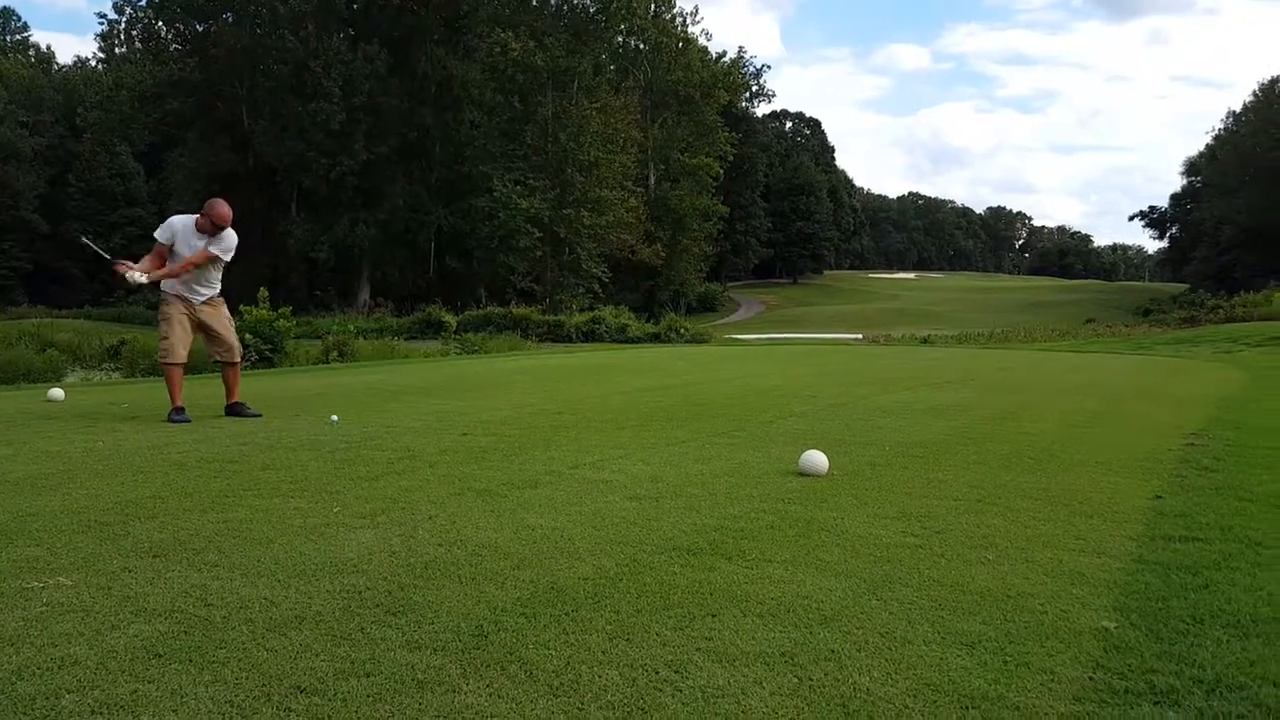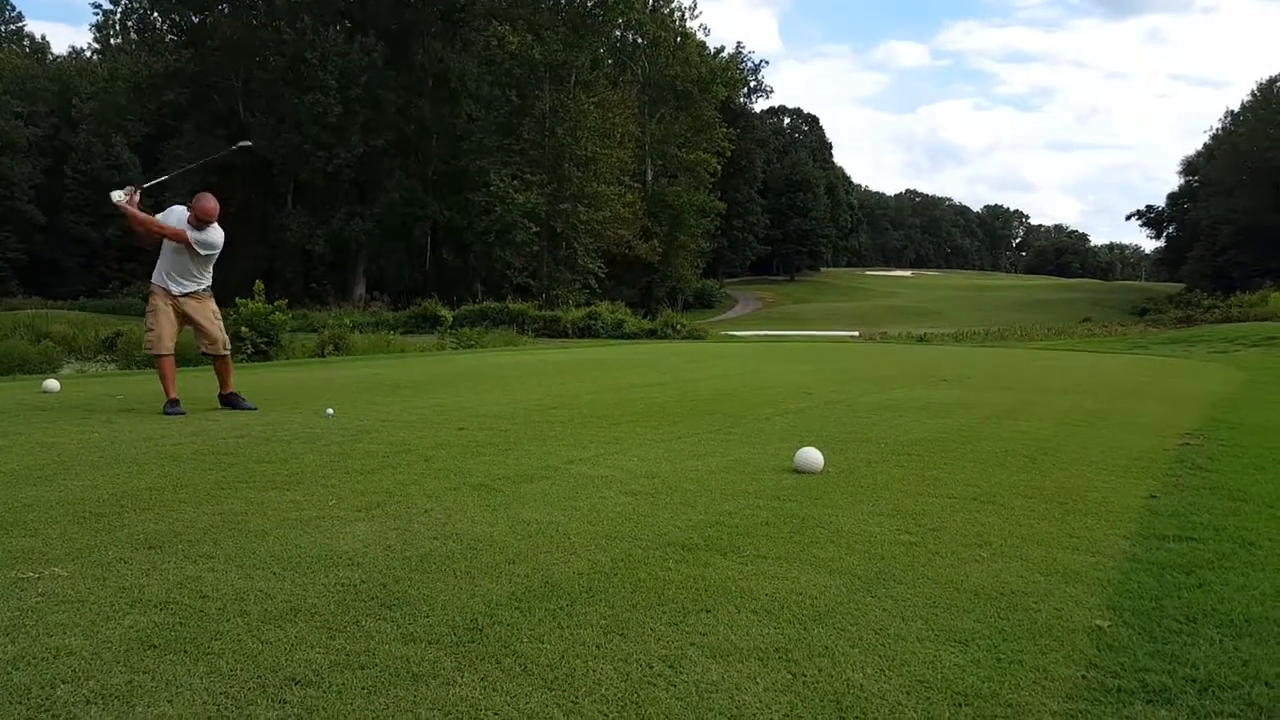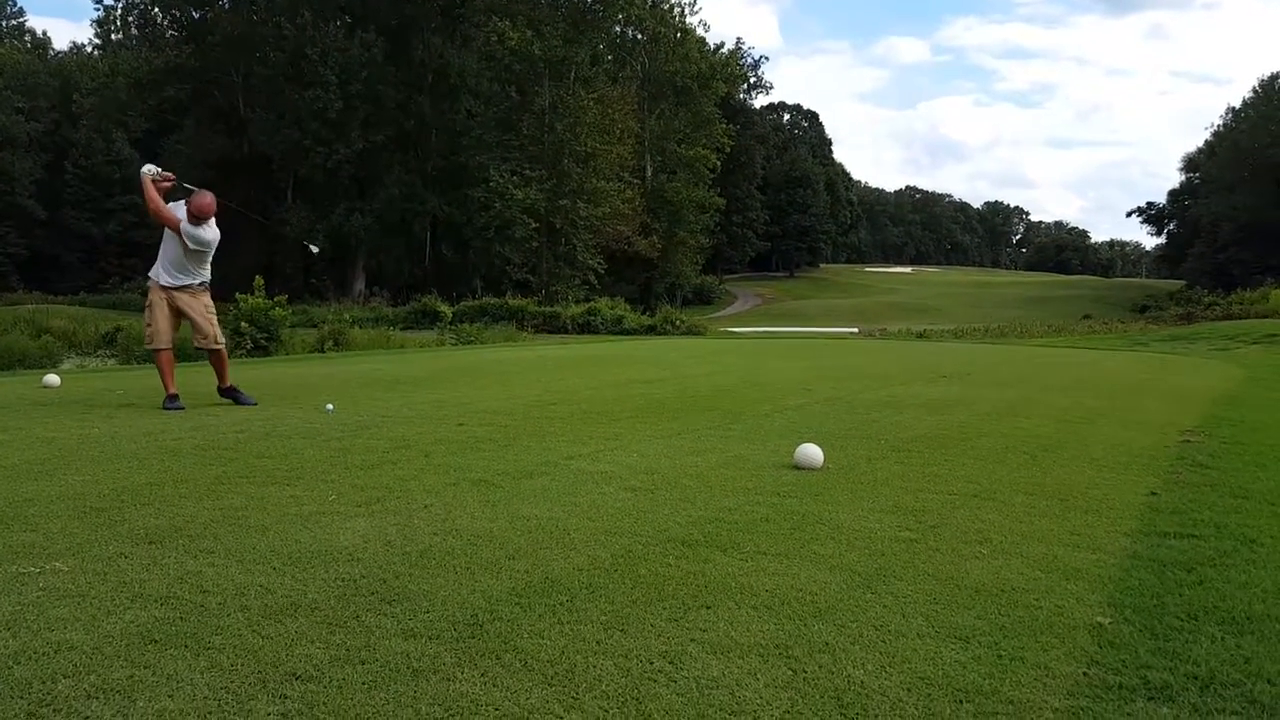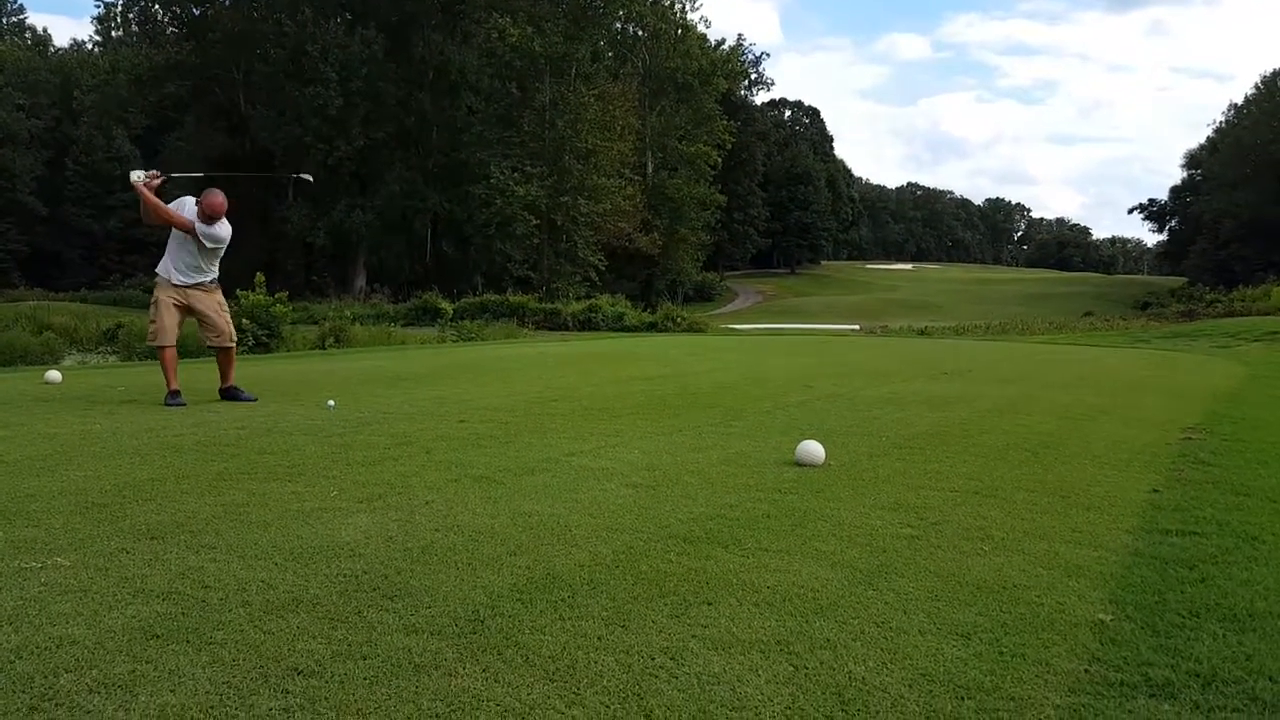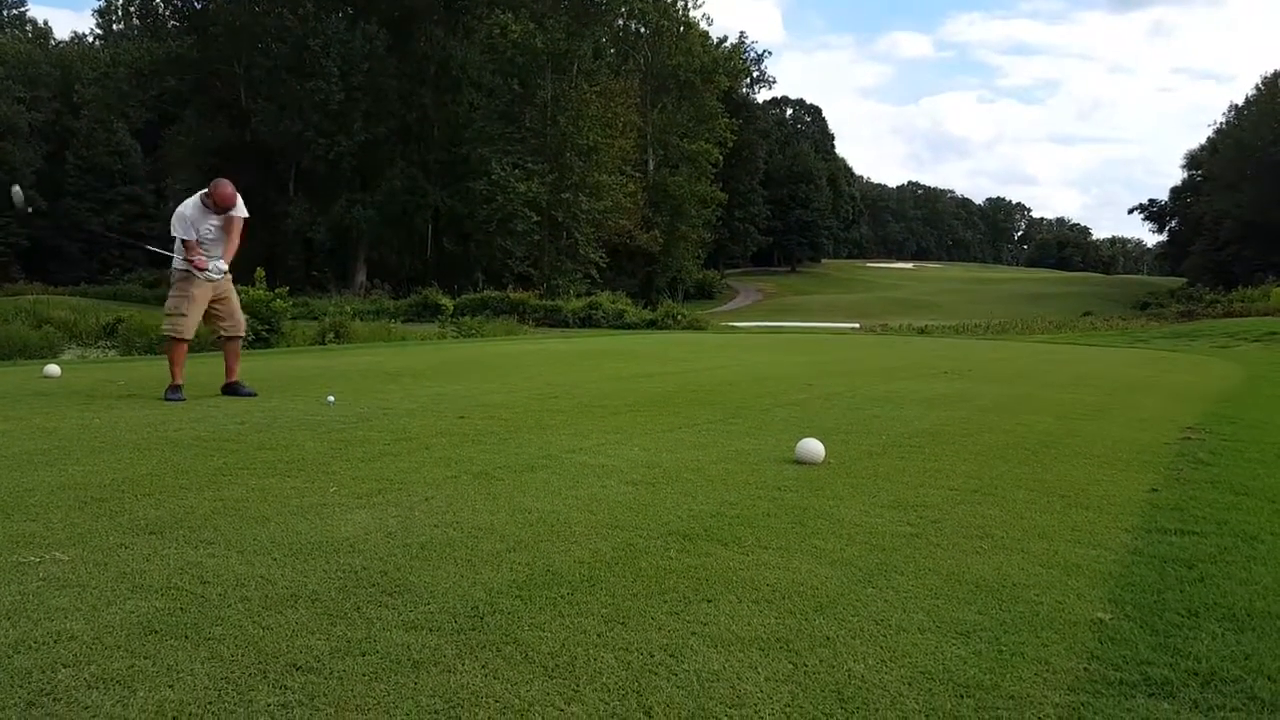
dt=0.2s
person 1, frame 1
left shoulder: (229, 239)
right shoulder: (175, 224)
left elbow: (190, 264)
right elbow: (156, 256)
left wrist: (150, 277)
right wrist: (137, 269)
left hip: (210, 300)
right hip: (175, 297)
left knee: (231, 347)
right knee: (173, 351)
left ankle: (233, 403)
right ankle: (178, 407)
person 1, frame 2
left shoulder: (214, 238)
right shoulder: (174, 212)
left elbow: (159, 229)
right elbow: (146, 232)
left wrist: (129, 210)
right wrist: (132, 209)
left hip: (196, 295)
right hip: (162, 290)
left knee: (218, 342)
right knee: (161, 344)
left ankle: (228, 394)
right ankle: (172, 399)
person 1, frame 3
left shoulder: (208, 235)
right shoulder: (181, 207)
right elbow: (156, 213)
left wrist: (146, 181)
right wrist: (159, 189)
left hip: (193, 289)
right hip: (160, 284)
left knee: (212, 337)
right knee: (159, 338)
left ankle: (226, 386)
right ankle: (171, 393)
person 1, frame 4
left shoulder: (220, 232)
right shoulder: (185, 203)
left elbow: (168, 217)
right elbow: (153, 218)
left wrist: (142, 189)
right wrist: (149, 189)
left hip: (204, 286)
right hip: (169, 283)
left knee: (224, 336)
right knee: (163, 335)
left ankle: (228, 385)
right ankle: (173, 389)
person 1, frame 5
left shoulder: (233, 201)
right shoulder: (185, 213)
left elbow: (234, 236)
right elbow: (189, 252)
left wrist: (224, 262)
right wrist: (199, 262)
left hip: (222, 276)
right hip: (189, 276)
left knee: (235, 327)
right knee: (180, 329)
left ankle: (232, 381)
right ankle: (176, 384)
